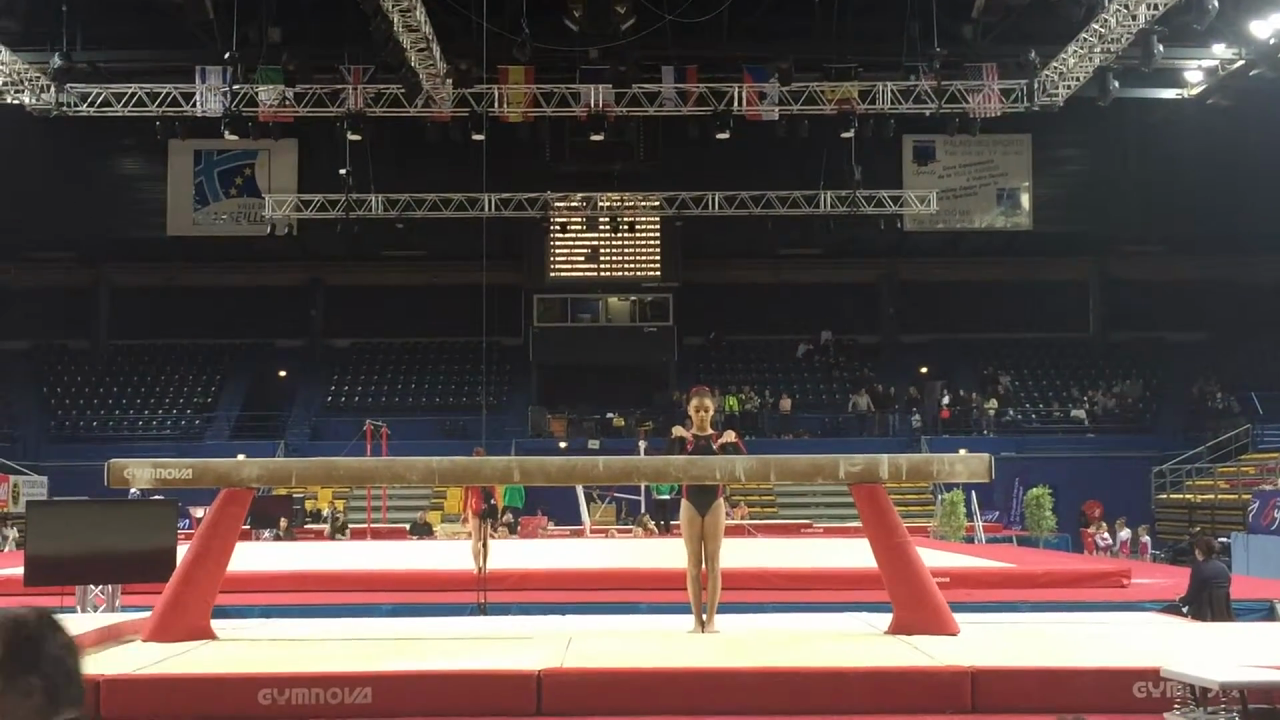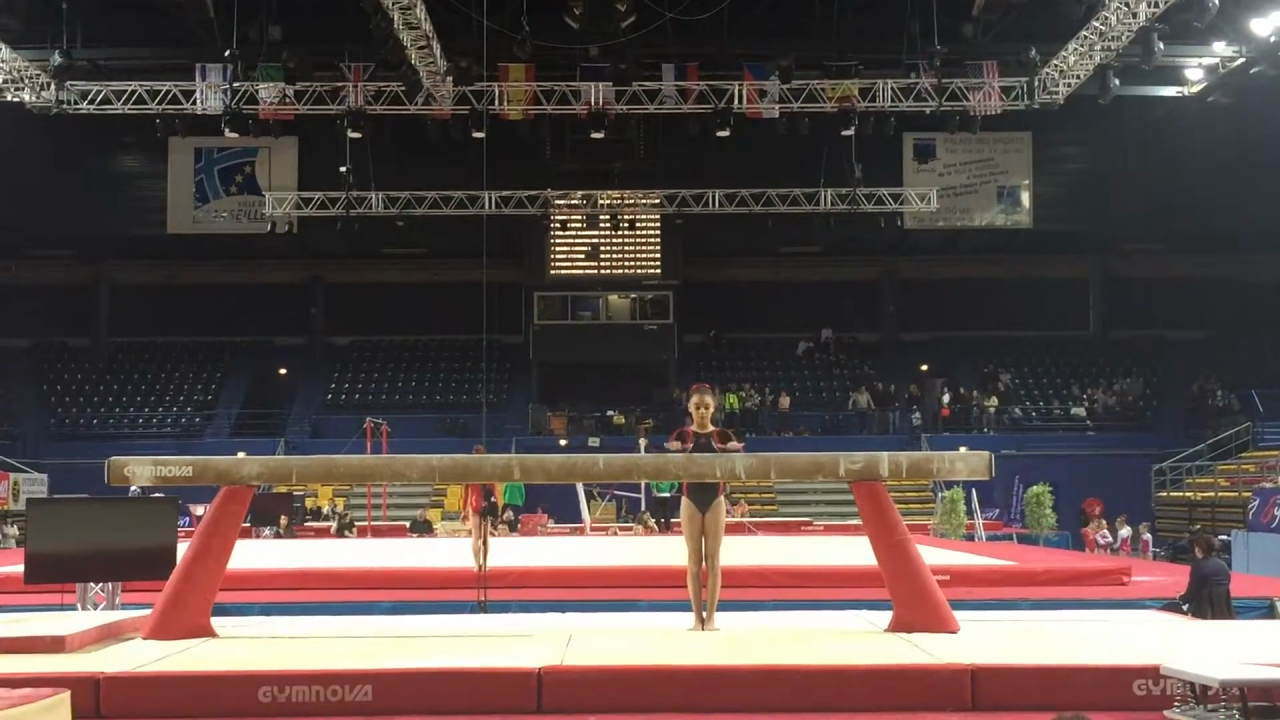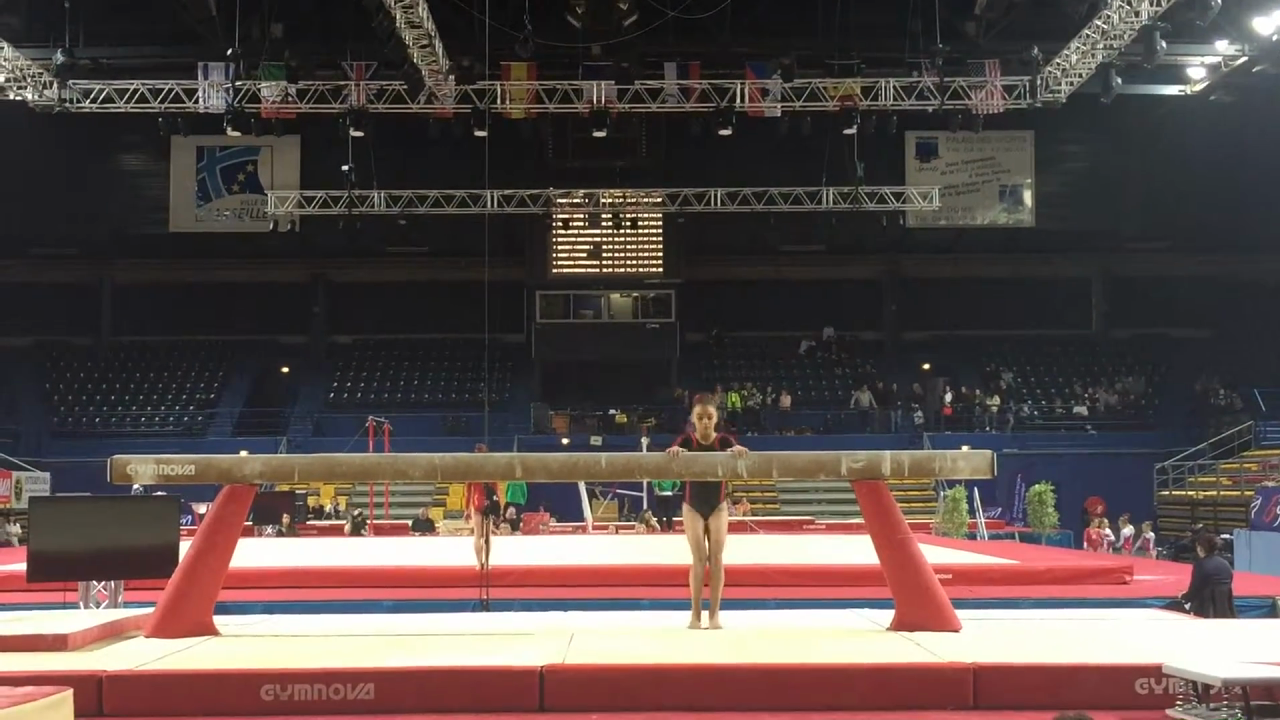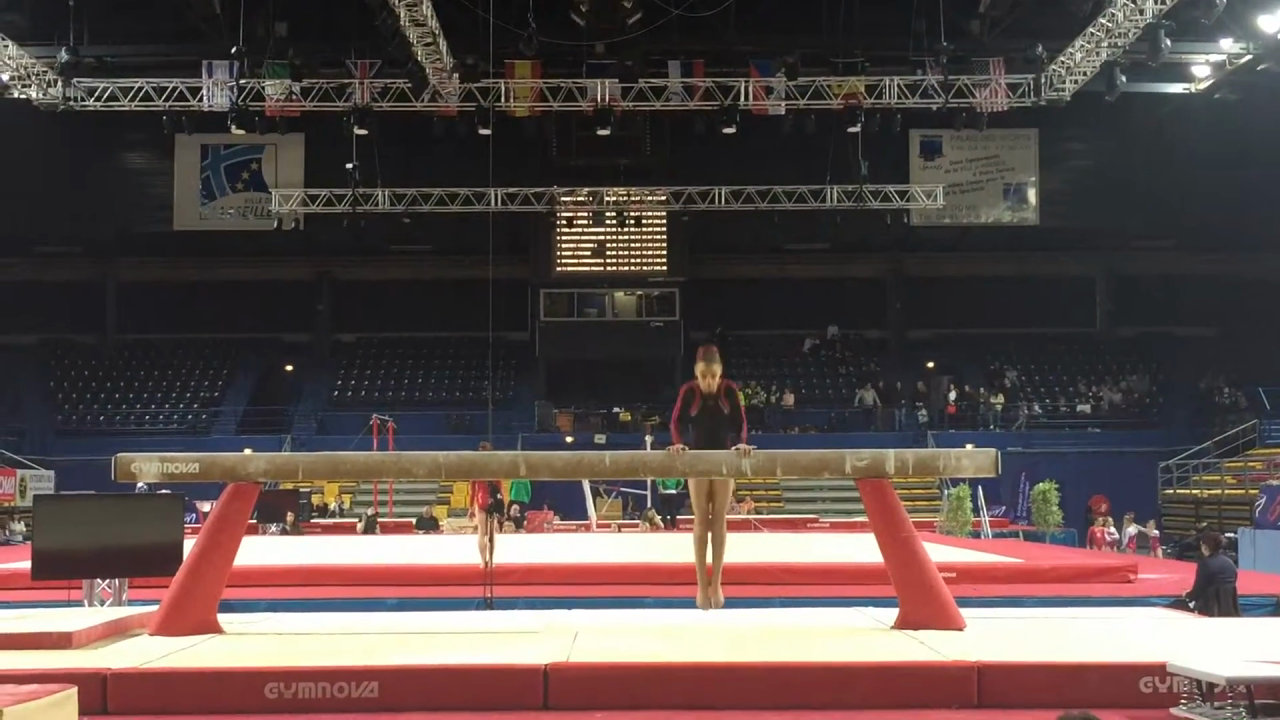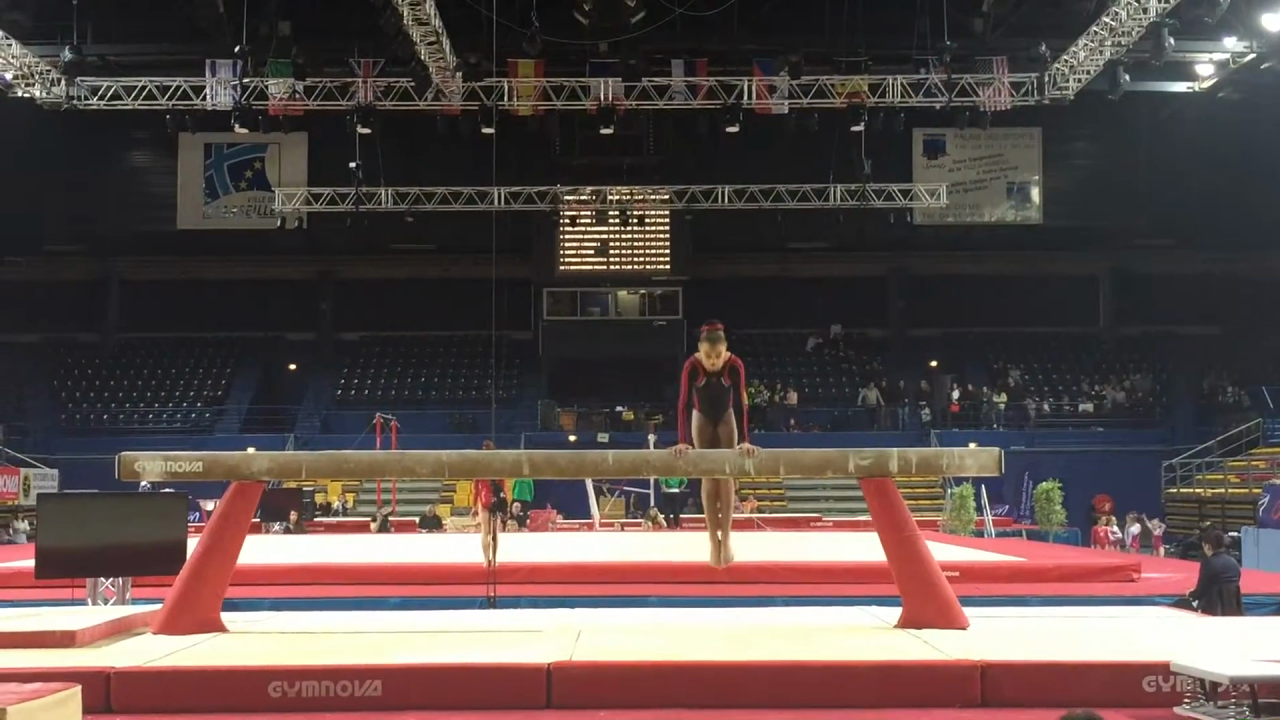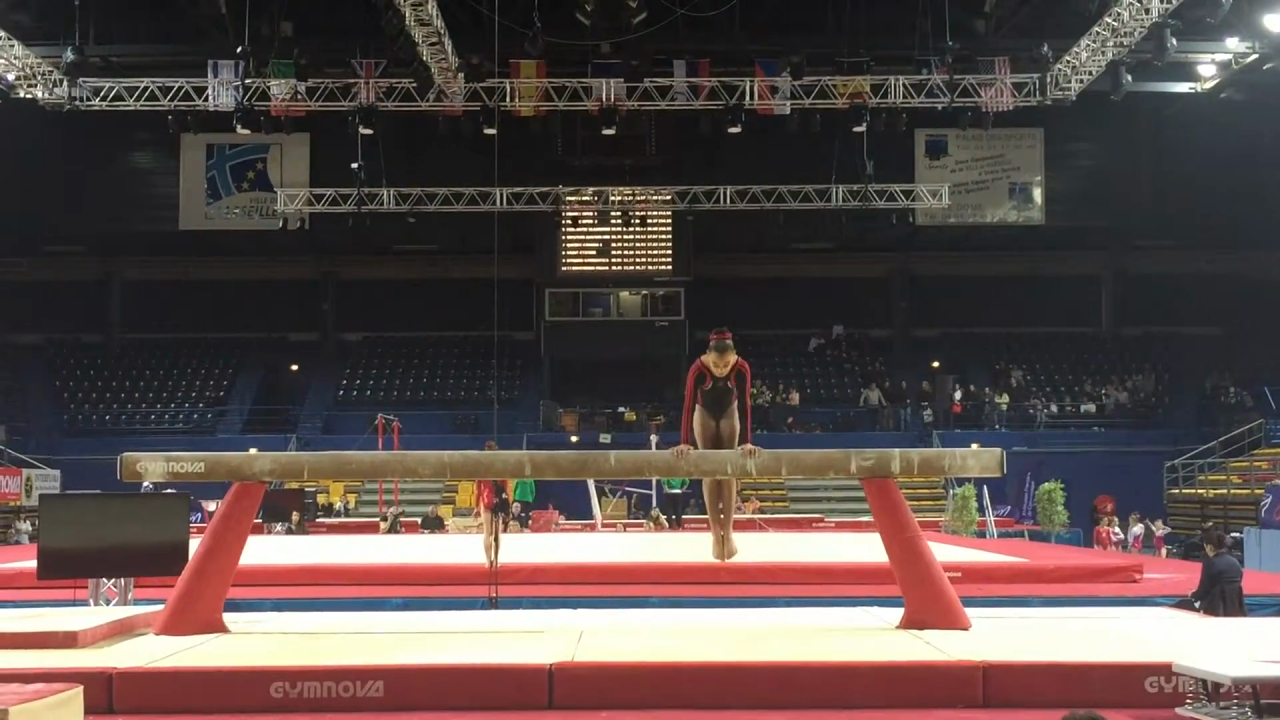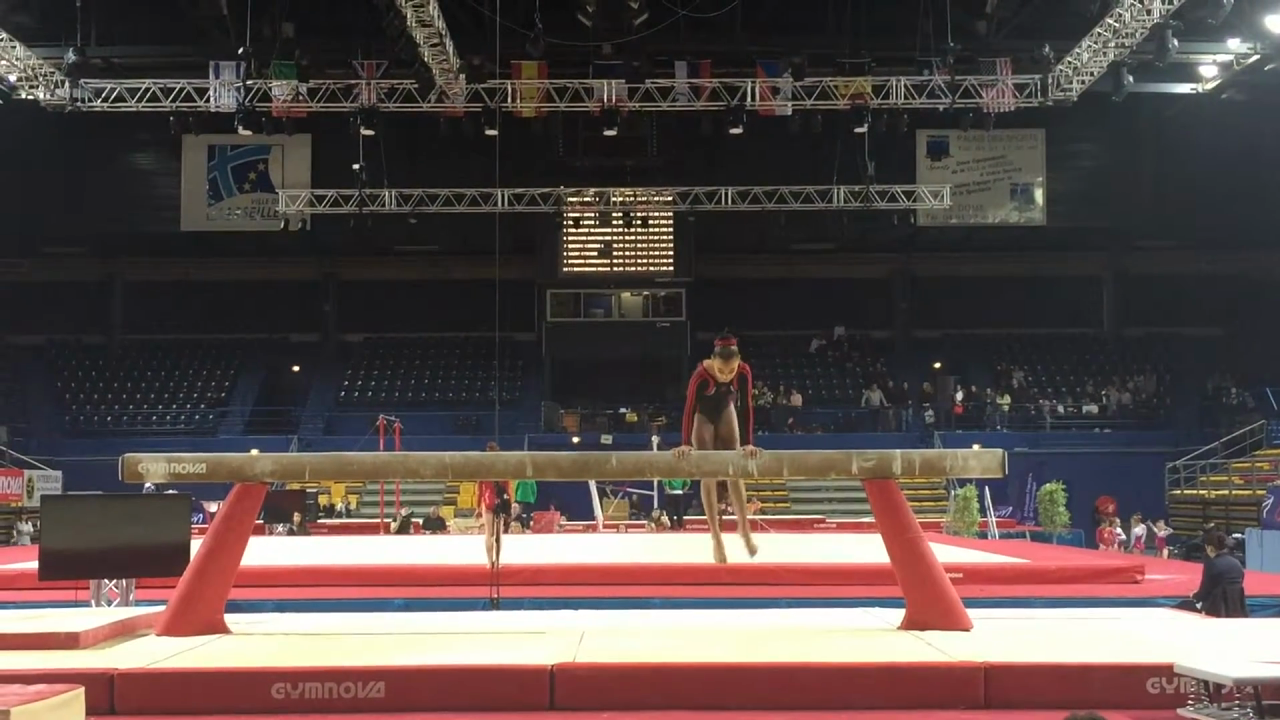
dt=0.3s
person 1, frame 1
left shoulder: (721, 439)
right shoulder: (683, 438)
left wrist: (734, 440)
right wrist: (675, 437)
left hip: (714, 503)
right hip: (690, 503)
left knee: (712, 563)
right knee: (694, 563)
left ankle: (710, 620)
right ankle: (697, 620)
person 1, frame 2
left shoulder: (722, 435)
right shoulder: (683, 435)
left wrist: (735, 448)
right wrist: (671, 447)
left hip: (715, 501)
right hip: (691, 501)
left knee: (713, 561)
right knee: (694, 561)
left ankle: (710, 618)
right ankle: (698, 618)
person 1, frame 3
left shoulder: (724, 441)
right shoulder: (687, 441)
left elbow: (737, 457)
right elbow: (674, 454)
left wrist: (738, 449)
right wrist: (674, 450)
left hip: (717, 508)
right hip: (693, 508)
left knee: (716, 558)
right knee: (699, 558)
left ankle: (714, 614)
right ankle: (696, 613)
person 1, frame 4
left shoulder: (730, 390)
right shoulder: (688, 391)
left elbow: (740, 420)
right elbow: (676, 421)
left wrist: (742, 443)
right wrist: (678, 442)
left knee: (719, 520)
right knee: (701, 520)
left ankle: (716, 583)
right ankle: (702, 583)
person 1, frame 5
left shoulder: (735, 365)
right shoulder: (691, 366)
left elbow: (740, 402)
right elbow: (684, 403)
left wrist: (744, 441)
right wrist: (683, 441)
left hip: (726, 417)
right hip: (701, 417)
left knee: (726, 475)
right knee: (708, 477)
left ankle: (726, 538)
right ankle: (713, 540)
person 1, frame 6
left shoulder: (742, 368)
right shoulder: (698, 369)
left elbow: (745, 405)
right elbow: (688, 405)
left wrist: (746, 442)
right wrist: (685, 443)
left hip: (729, 411)
right hip: (704, 412)
left ankle: (728, 531)
right ankle: (716, 533)
person 1, frame 7
left shoulder: (744, 372)
right shoulder: (701, 374)
left elbow: (745, 408)
right elbow: (689, 409)
left wrist: (747, 443)
right wrist: (686, 443)
left hip: (725, 410)
right hip: (702, 415)
left ankle: (743, 526)
right ankle: (715, 536)
